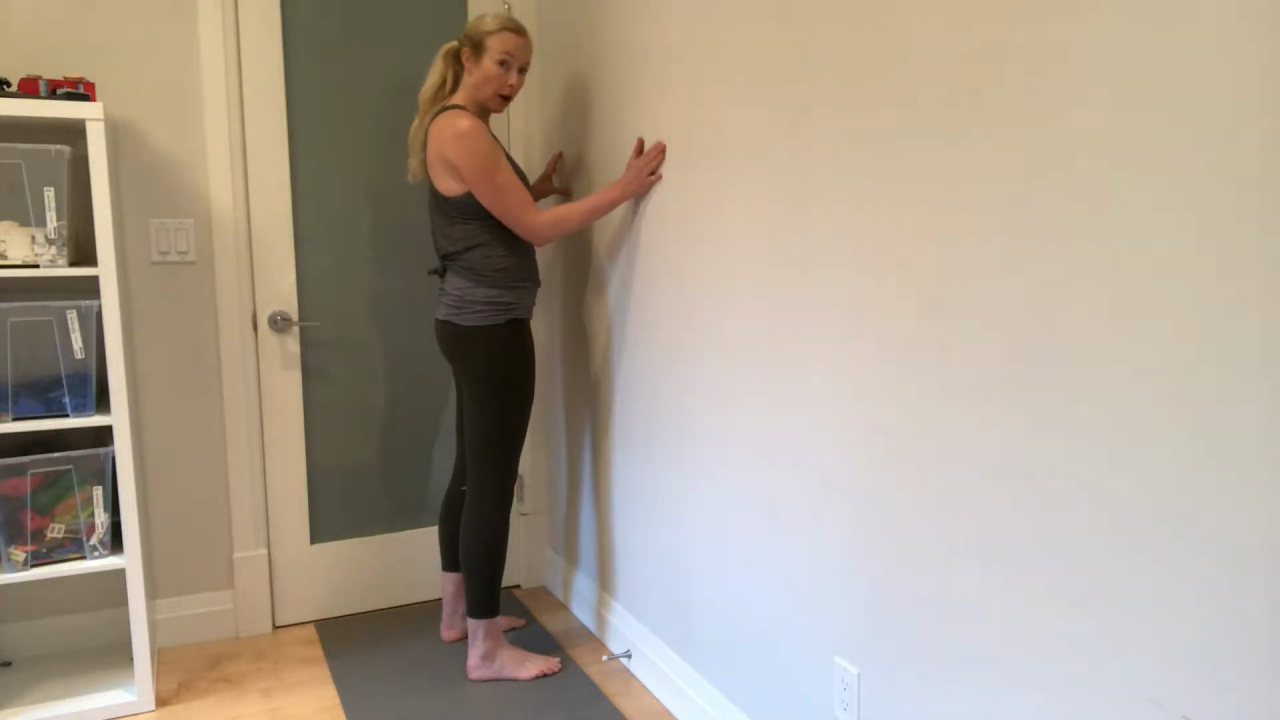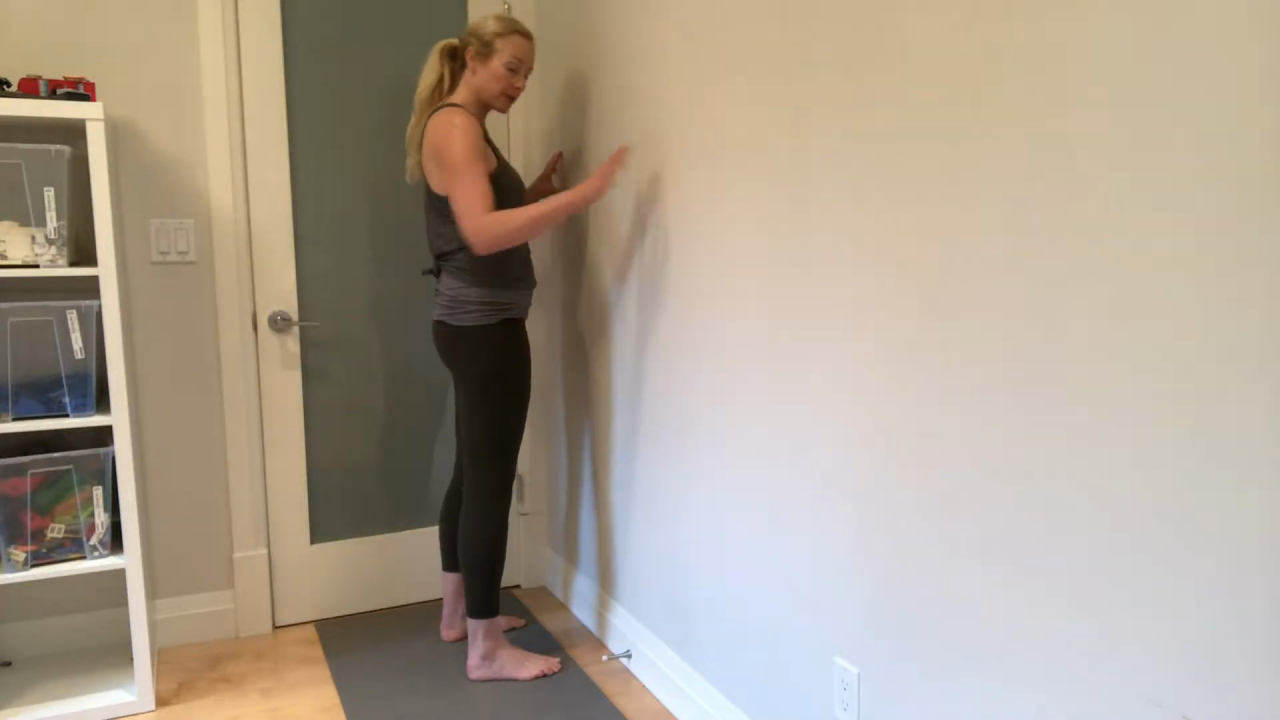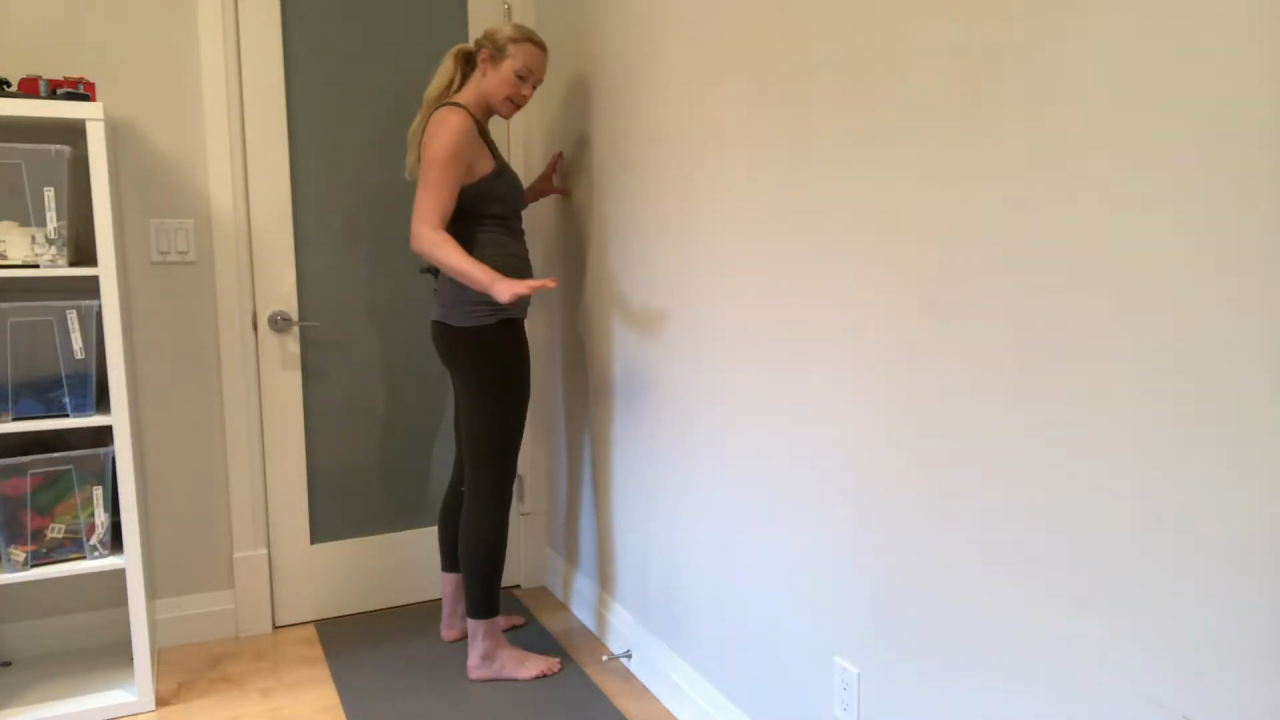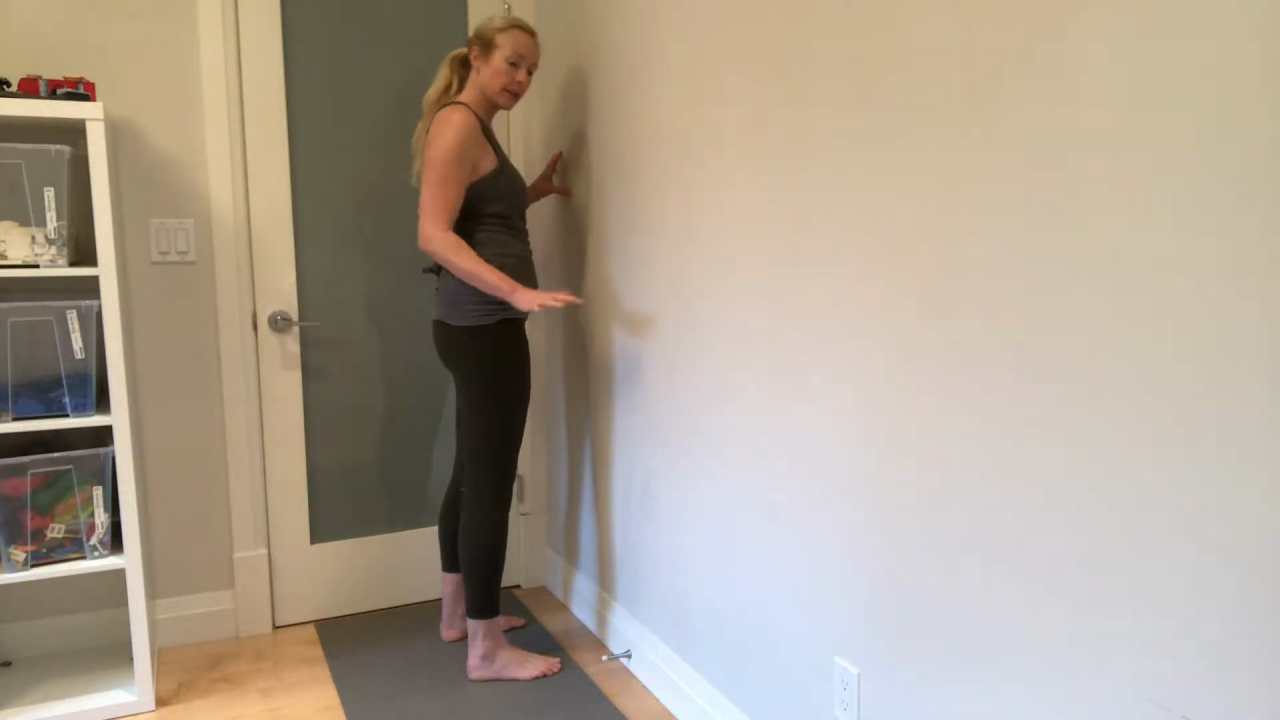
dt=0.4s
person 1, frame 1
left shoulder: (456, 127)
right shoulder: (463, 131)
right elbow: (533, 229)
left wrist: (534, 189)
right wrist: (623, 189)
left hip: (474, 322)
right hip: (489, 327)
left knee: (473, 472)
right knee: (492, 481)
left ankle: (458, 612)
right ankle: (486, 648)
person 1, frame 2
left shoulder: (457, 125)
right shoulder: (455, 125)
right elbow: (482, 235)
left wrist: (535, 192)
right wrist: (574, 199)
left hip: (474, 323)
right hip: (482, 326)
left knee: (473, 472)
right knee: (491, 482)
left ankle: (458, 611)
right ankle: (487, 649)
person 1, frame 3
left shoulder: (470, 128)
right shoulder: (453, 124)
right elbow: (425, 234)
left wrist: (530, 193)
right wrist: (499, 284)
left hip: (475, 326)
right hip: (481, 327)
left knee: (472, 473)
right knee: (491, 481)
left ankle: (458, 612)
right ankle: (486, 648)
person 1, frame 4
left shoulder: (474, 128)
right shoulder: (454, 124)
right elbow: (434, 236)
left wrist: (531, 193)
right wrist: (520, 294)
left hip: (478, 326)
right hip: (482, 328)
left knee: (472, 473)
right knee: (489, 481)
left ankle: (457, 613)
right ankle: (485, 648)
